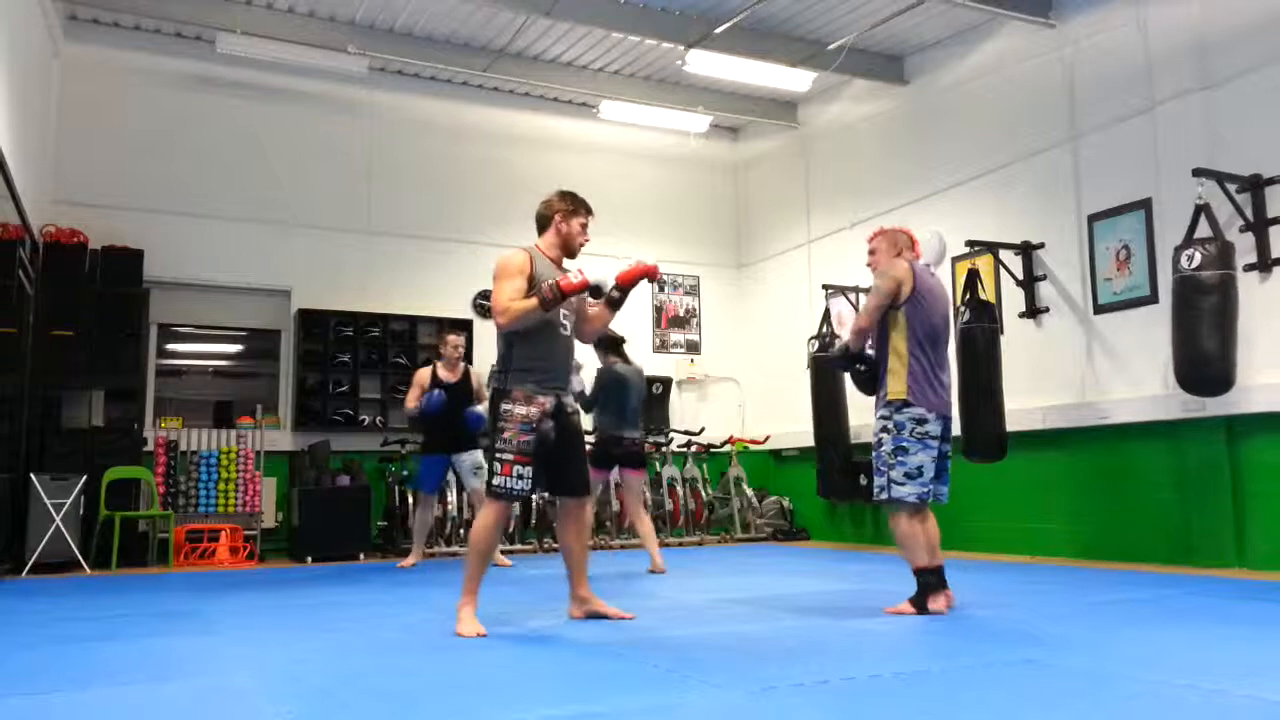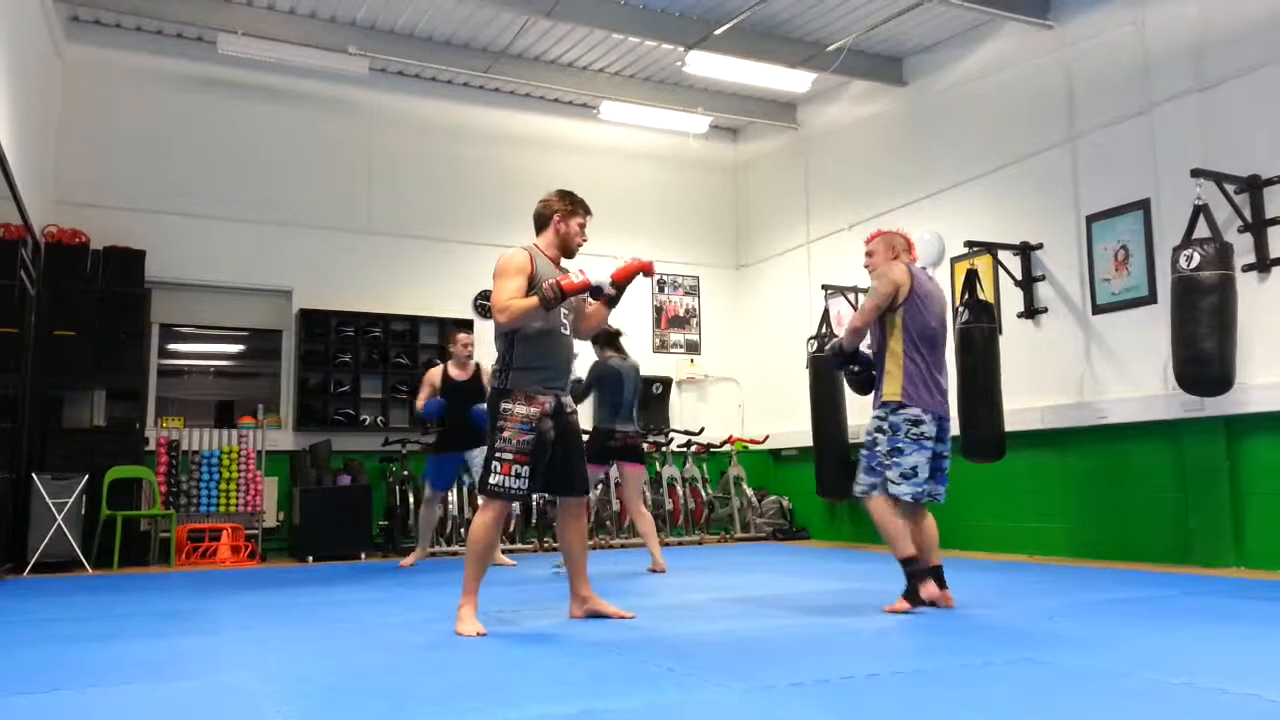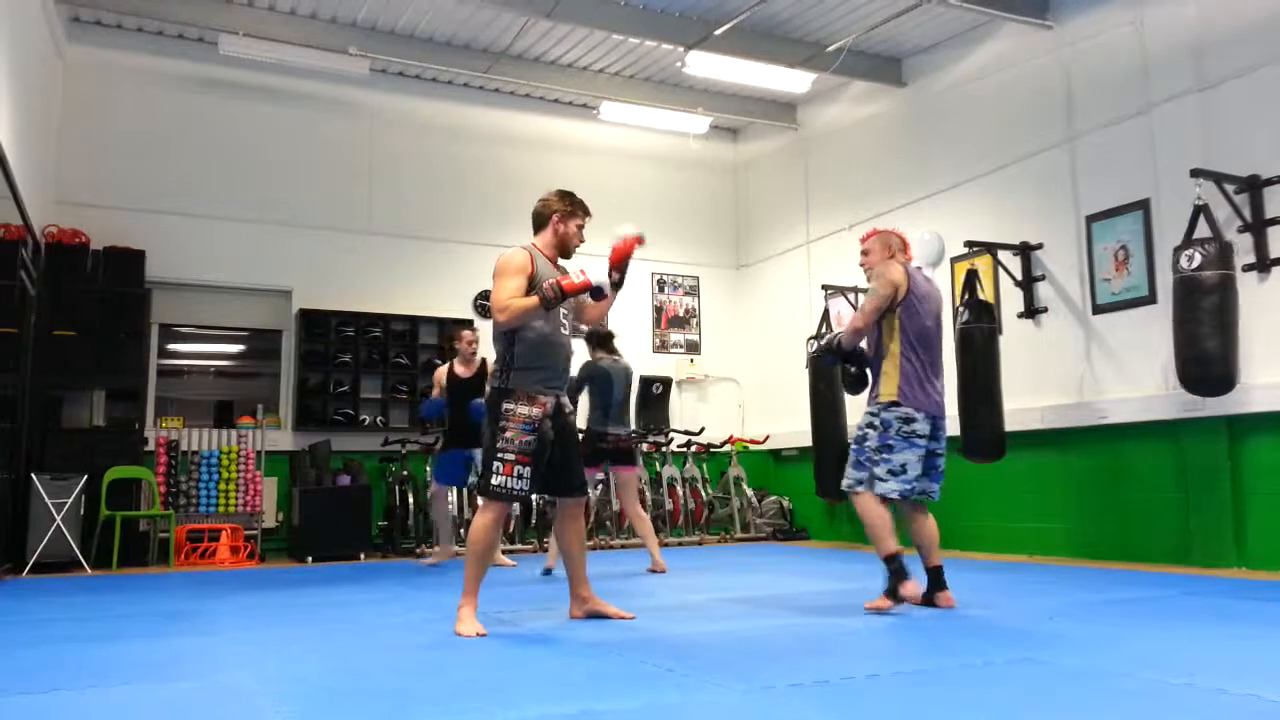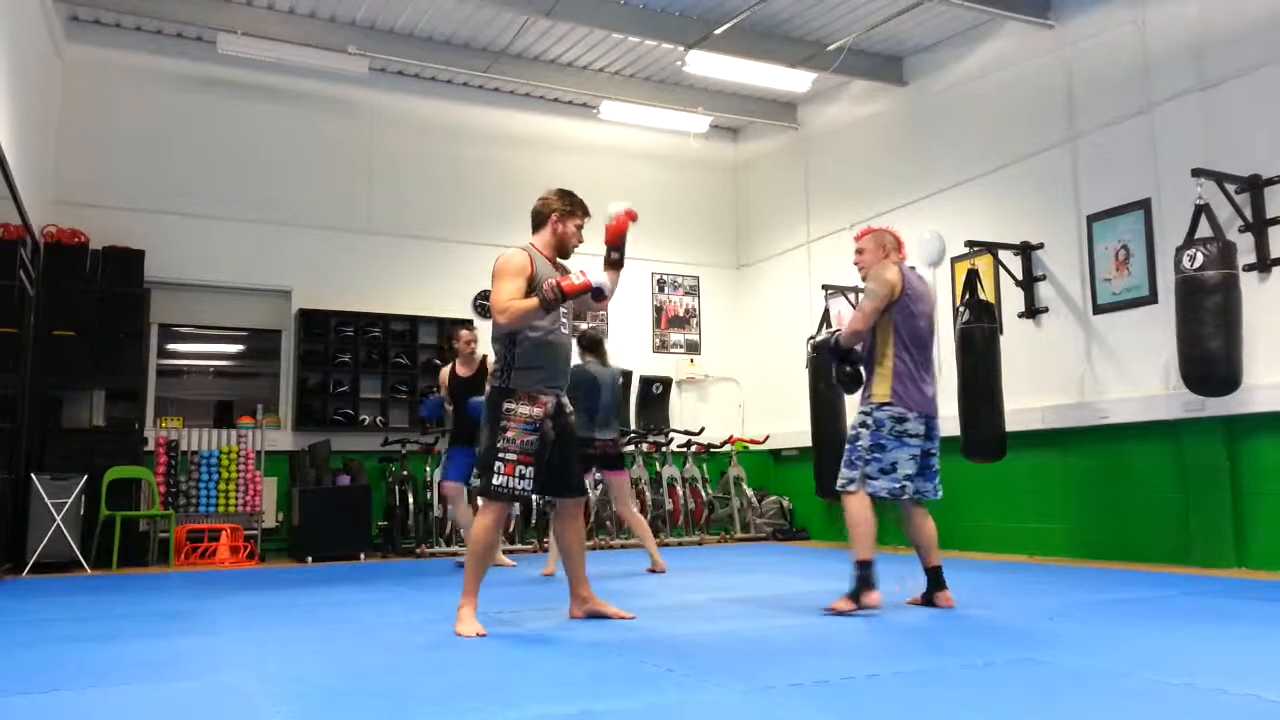
dt=0.1s
person 1, frame 1
left shoulder: (568, 275)
right shoulder: (519, 260)
left elbow: (587, 331)
right elbow: (504, 317)
left wrist: (619, 291)
right wrist: (556, 292)
left hip: (559, 400)
right hip: (519, 397)
left knee: (575, 498)
right knee: (500, 500)
left ankle: (581, 597)
right ankle: (467, 605)
person 1, frame 2
left shoulder: (563, 272)
right shoulder: (518, 259)
left elbow: (588, 326)
right elbow: (503, 314)
left wrist: (619, 284)
right wrist: (558, 291)
left hip: (557, 400)
right hip: (519, 398)
left knee: (574, 498)
right knee: (499, 500)
left ankle: (582, 597)
right ankle: (467, 606)
person 1, frame 3
left shoulder: (560, 271)
right shoulder: (518, 259)
left elbow: (590, 317)
right elbow: (503, 314)
left wrist: (616, 270)
right wrist: (558, 291)
left hip: (555, 400)
right hip: (518, 398)
left knee: (572, 498)
right knee: (498, 501)
left ankle: (581, 598)
right ankle: (467, 606)
person 1, frame 4
left shoulder: (559, 268)
right shoulder: (517, 259)
left elbow: (597, 301)
right elbow: (503, 316)
left wrist: (615, 251)
right wrist: (559, 292)
left hip: (554, 400)
right hip: (517, 398)
left knee: (572, 499)
right knee: (498, 501)
left ankle: (581, 597)
right ankle: (466, 606)
person 2, frame 1
left shoulder: (896, 270)
right shoulder: (934, 284)
left elbow: (864, 323)
left wrist: (849, 352)
right wrist: (874, 361)
left hip: (906, 401)
right hip: (935, 403)
left knee: (900, 500)
right knee: (915, 500)
left ankle: (929, 591)
right ankle: (937, 585)
person 2, frame 2
left shoulder: (894, 273)
right shoulder: (930, 286)
left elbow: (858, 325)
left wrist: (844, 349)
right wrist: (867, 361)
left hip: (902, 403)
right hip: (933, 405)
left knee: (876, 492)
right knee: (914, 500)
left ankle: (920, 579)
right ankle: (937, 585)
person 2, frame 3
left shoulder: (891, 273)
right shoulder: (927, 285)
left elbow: (858, 325)
left wrist: (839, 345)
right wrist: (862, 357)
left hip: (897, 402)
right hip: (928, 404)
left knee: (863, 487)
right knee: (912, 499)
left ankle: (899, 578)
right ankle: (937, 587)
person 2, frame 4
left shoulder: (886, 273)
right shoulder: (919, 285)
left elbow: (858, 327)
left wrist: (836, 343)
right wrist: (857, 356)
left hip: (889, 401)
right hip: (920, 403)
left knee: (855, 487)
right knee: (910, 499)
left ankle: (864, 586)
right ankle: (937, 587)
person 3, frame 1
left shoulder: (607, 373)
right shoulder: (638, 373)
left elbow: (588, 405)
left wrist: (575, 379)
left hip: (610, 442)
right hip: (635, 444)
right knee: (637, 510)
right ankle: (657, 561)
person 3, frame 2
left shoulder: (601, 367)
right shoulder: (633, 366)
left elbow: (578, 397)
left hip: (604, 437)
right hip: (631, 438)
right knee: (636, 505)
right ankle: (658, 560)
person 3, frame 3
left shoulder: (592, 367)
right shoulder: (626, 368)
left elbow: (570, 397)
left hip: (597, 438)
right hip: (623, 440)
right knee: (633, 506)
left ankle: (553, 559)
right ankle: (657, 560)
person 3, frame 4
left shoulder: (578, 372)
right shoulder: (615, 374)
left hip: (584, 444)
right hip: (611, 445)
right knee: (628, 508)
left ankle: (552, 564)
right ankle: (656, 560)
person 4, frame 1
left shoulder: (473, 375)
right shoulder: (424, 374)
left elbow: (485, 401)
right elbow: (409, 407)
left wrist: (480, 413)
right wrist: (422, 407)
left hip: (466, 446)
right hip: (435, 447)
left knee: (481, 496)
right knee: (425, 499)
left ankle: (493, 552)
right ankle: (416, 552)
person 4, frame 2
left shoulder: (485, 373)
right shoulder: (435, 374)
right elbow: (420, 405)
right wrist: (427, 411)
left hip: (478, 443)
right hip: (447, 445)
right knee: (432, 496)
left ankle: (495, 552)
right ankle: (421, 550)
person 4, frame 3
left shoulder: (489, 368)
right shoulder: (443, 372)
right elbow: (435, 402)
left hip: (484, 440)
right hip: (455, 441)
right knee: (437, 492)
left ankle: (495, 552)
right ankle: (446, 547)
person 4, frame 4
left shoulder: (491, 366)
right shoulder: (446, 373)
right wrist: (440, 409)
right hip: (460, 440)
right knee: (450, 491)
left ankle: (496, 551)
